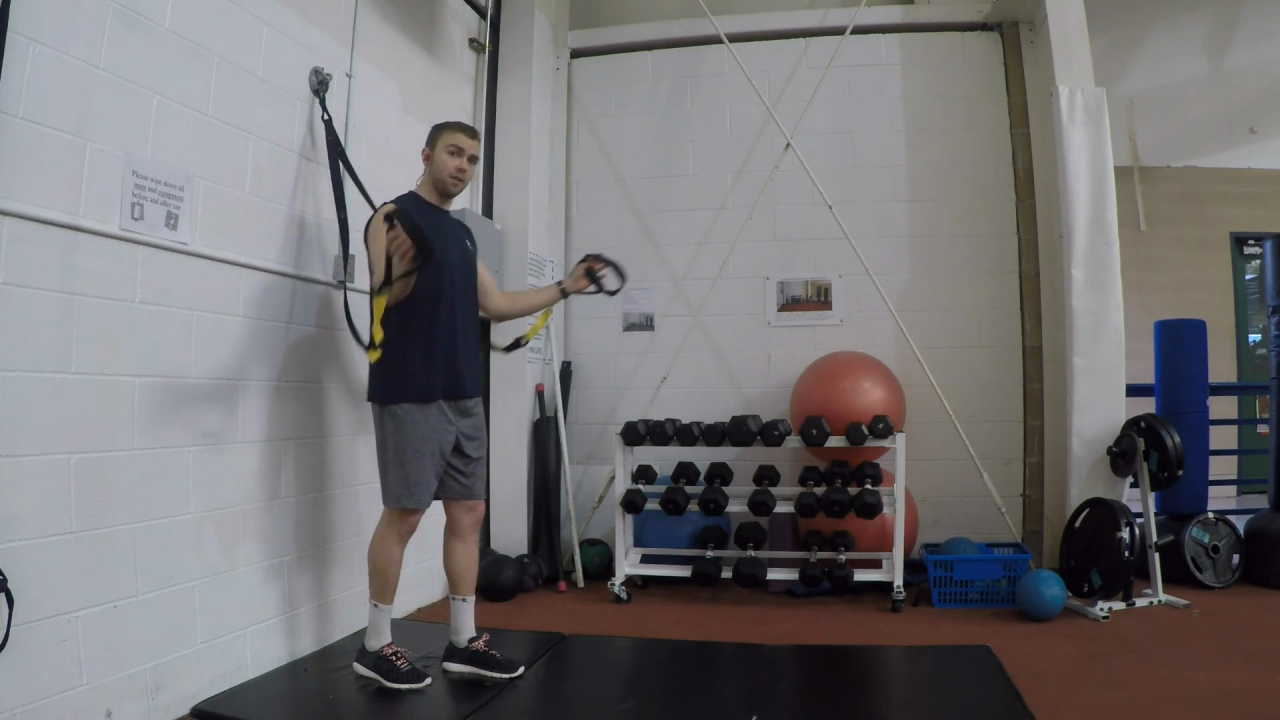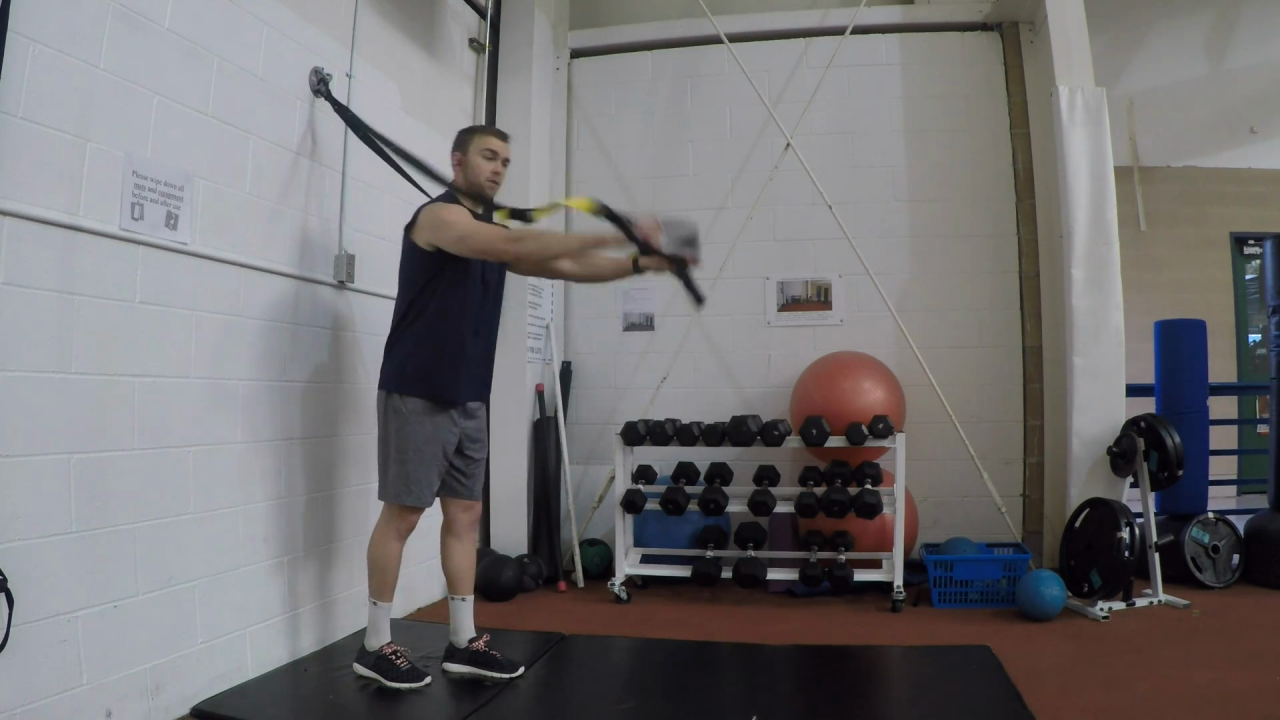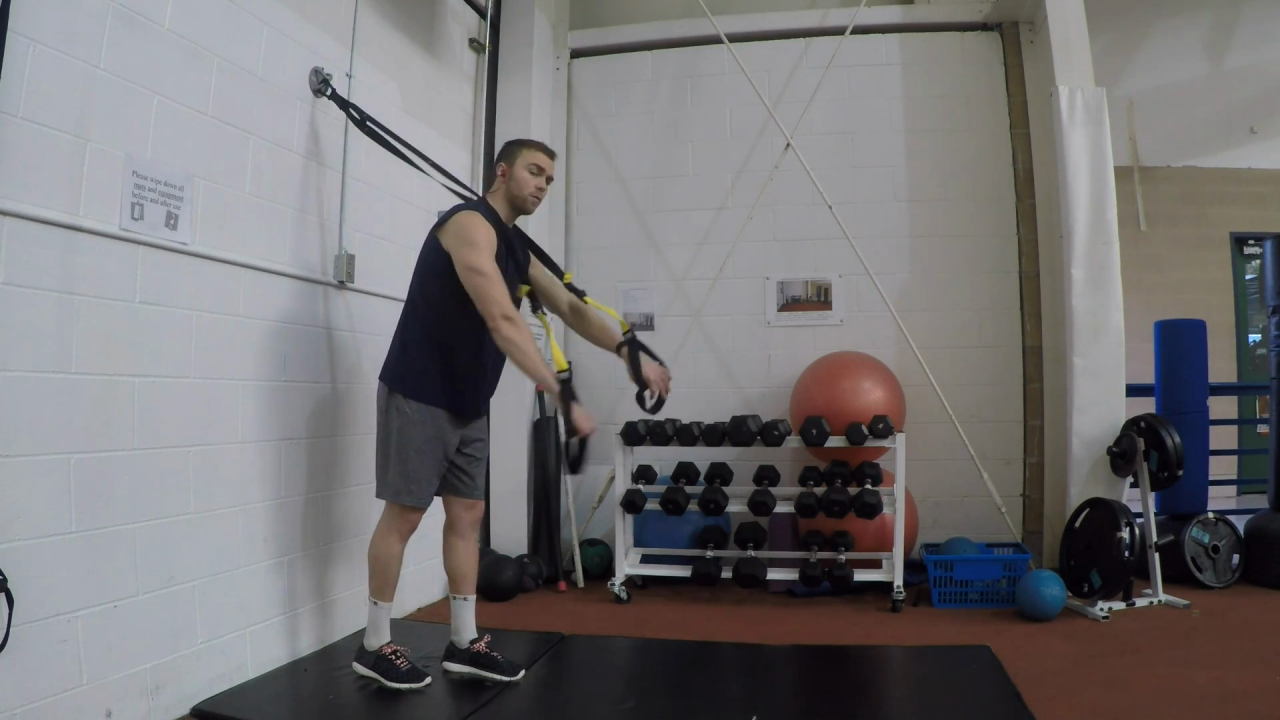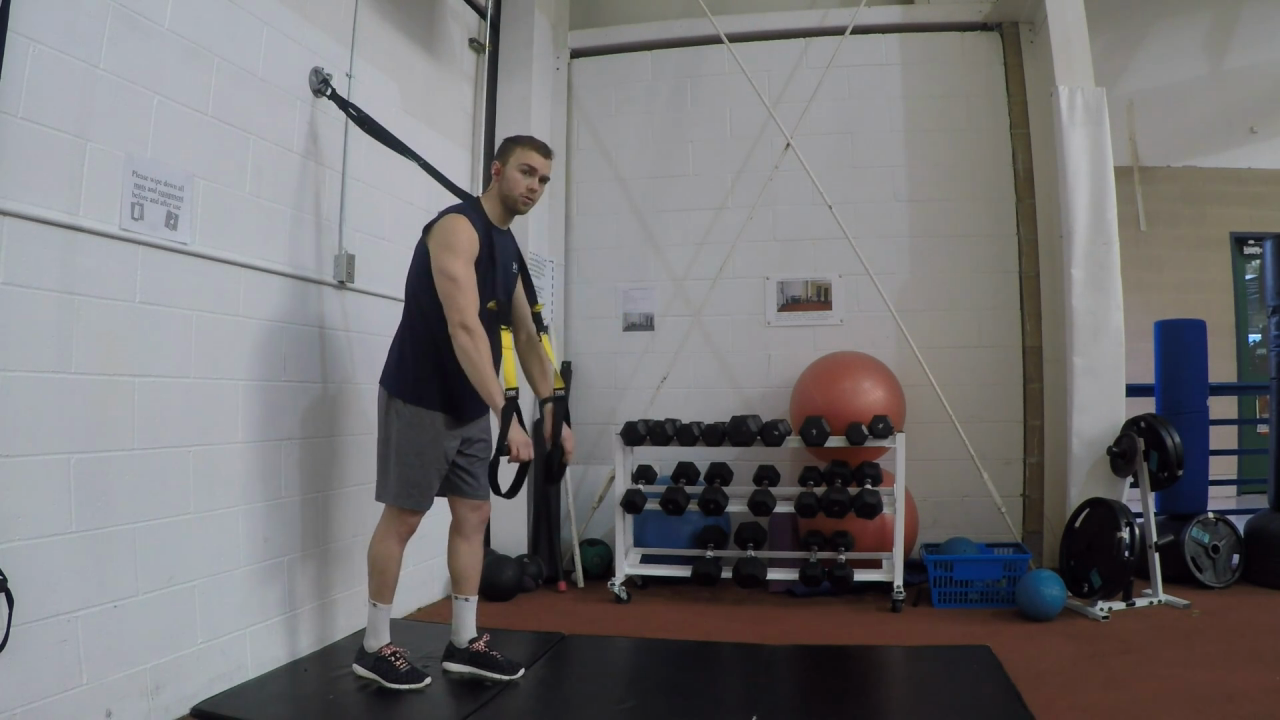
dt=0.5s
person 1, frame 1
left shoulder: (461, 233)
right shoulder: (395, 217)
left elbow: (496, 305)
right elbow: (389, 289)
left wrist: (565, 286)
right wrist: (404, 262)
left hip: (463, 396)
right hip: (410, 396)
left knee: (468, 514)
right knee: (403, 515)
left ankle: (464, 640)
right ankle: (376, 645)
person 1, frame 2
left shoulder: (493, 232)
right shoulder: (440, 216)
left elbow: (566, 267)
right elbow: (520, 245)
left wrist: (639, 262)
right wrist: (614, 233)
left hip: (468, 396)
right hip: (418, 393)
left knee: (465, 514)
right knee: (402, 513)
left ankle: (463, 641)
right ankle: (375, 644)
person 1, frame 3
left shoulder: (517, 246)
right shoulder: (469, 225)
left elbow: (571, 308)
right elbow: (503, 321)
left wrist: (631, 354)
right wrist: (562, 395)
left hip: (466, 399)
right hip: (418, 393)
left knee: (468, 513)
right knee: (403, 512)
left ankle: (463, 641)
right ankle: (375, 645)
person 1, frame 4
left shoulder: (508, 246)
right shoulder: (457, 228)
left elbow: (527, 337)
right elbow: (464, 328)
left wrist: (553, 410)
right wrist: (507, 414)
left hip: (467, 404)
right hip: (420, 397)
left knee: (474, 514)
right knee: (403, 516)
left ankle: (464, 642)
right ankle: (375, 645)
